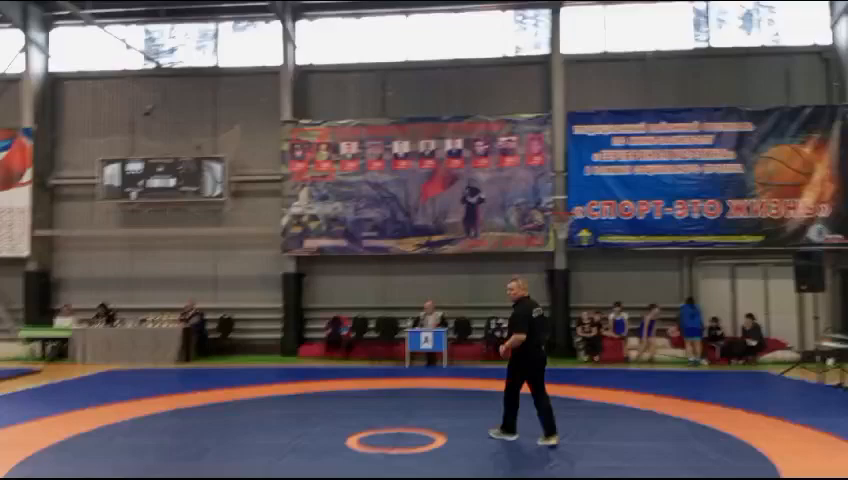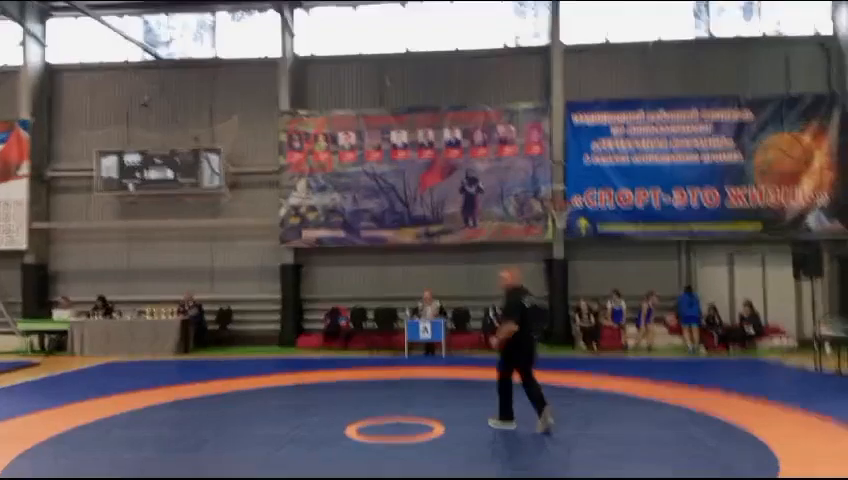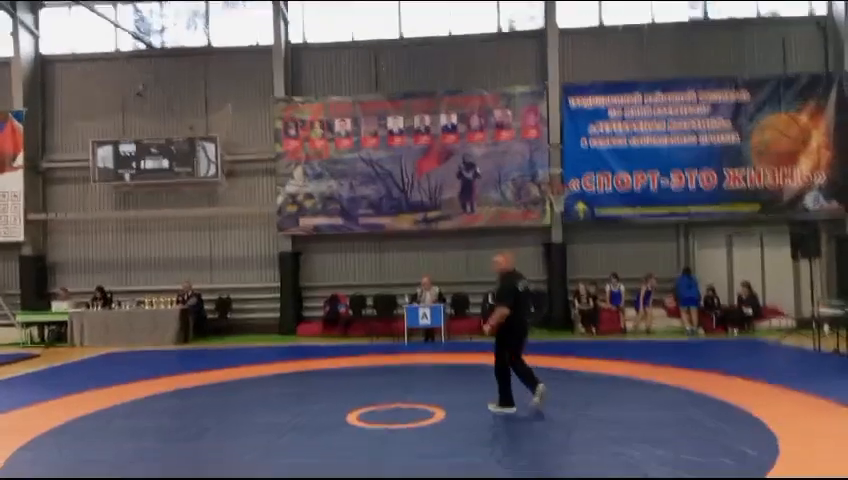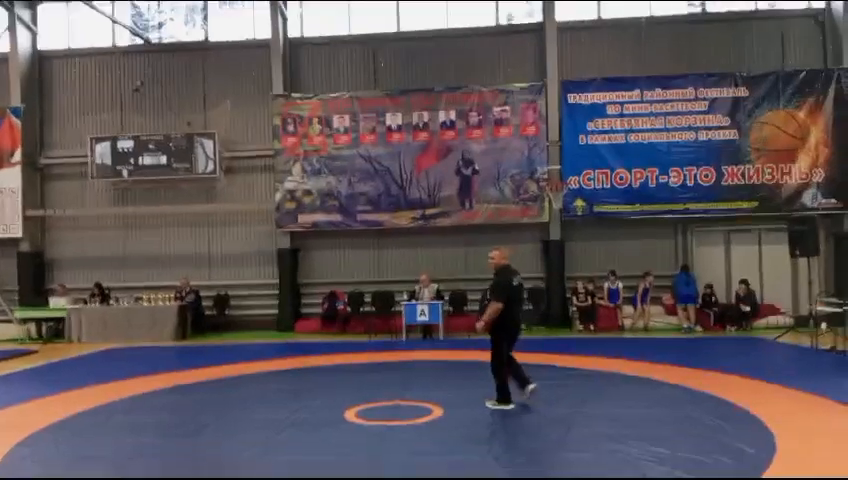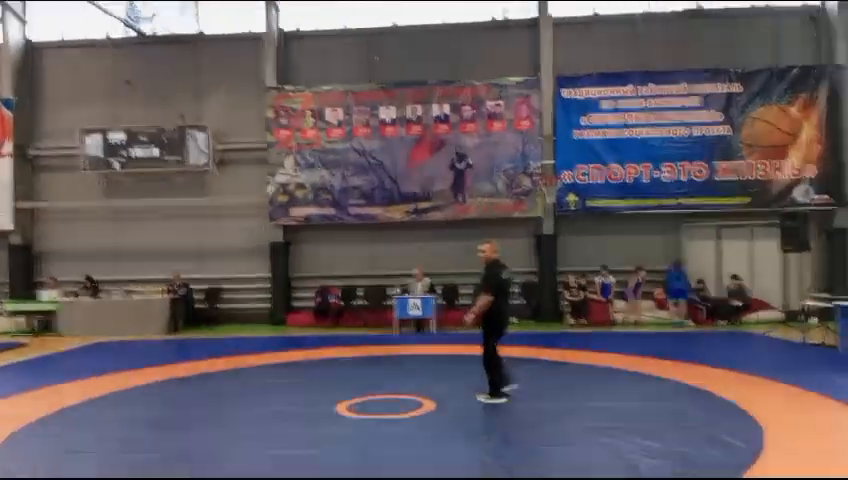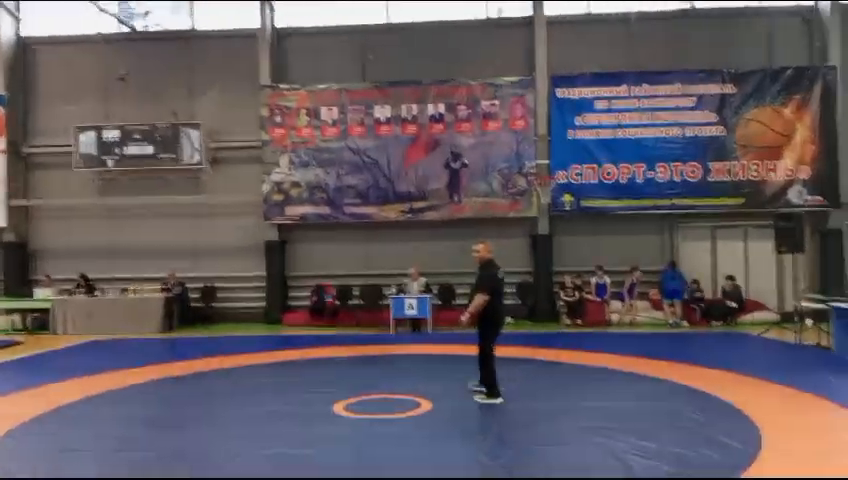
dt=0.1s
person 1, frame 1
left shoulder: (521, 310)
right shoulder: (536, 306)
left elbow: (520, 336)
left wrist: (505, 347)
left hip: (523, 358)
right hip: (539, 356)
left knee: (511, 392)
right knee: (539, 393)
left ankle: (508, 430)
right ankle: (550, 434)
person 1, frame 2
left shoulder: (512, 299)
right shoulder: (526, 295)
left elbow: (511, 326)
left wrist: (497, 339)
left hip: (514, 346)
right hip: (528, 344)
left knee: (504, 381)
right knee: (527, 379)
left ankle: (506, 419)
right ankle: (543, 410)
person 1, frame 3
left shoulder: (506, 283)
right shoulder: (520, 279)
left elbow: (503, 310)
left wrist: (490, 325)
left hip: (508, 329)
right hip: (521, 327)
left knee: (501, 365)
right knee: (515, 360)
left ankle: (506, 403)
right ankle: (536, 385)
person 1, frame 4
left shoulder: (501, 279)
right shoulder: (515, 275)
left elbow: (497, 305)
left wrist: (483, 321)
left hip: (503, 325)
right hip: (514, 322)
left knee: (498, 361)
right knee: (505, 356)
left ankle: (504, 400)
right ankle: (526, 383)
person 1, frame 5
left shoulder: (491, 271)
right shoulder: (501, 268)
left elbow: (487, 297)
left wrist: (472, 314)
left hip: (493, 318)
right hip: (501, 315)
left knee: (489, 354)
right knee: (492, 350)
left ankle: (496, 393)
right ankle: (504, 382)
person 1, frame 6
left shoulder: (487, 271)
right shoulder: (493, 268)
left elbow: (483, 296)
left wrist: (468, 313)
right wrist: (472, 312)
left hip: (489, 317)
right hip: (495, 315)
left knee: (485, 353)
right knee: (486, 350)
left ankle: (493, 394)
right ankle: (485, 383)
